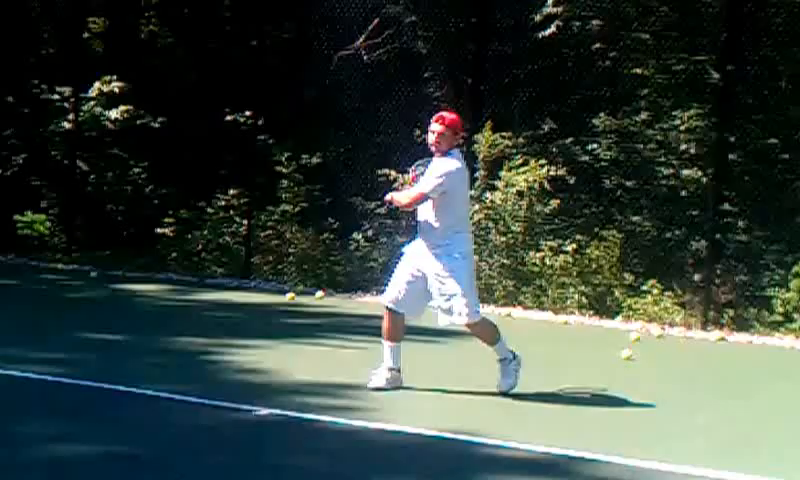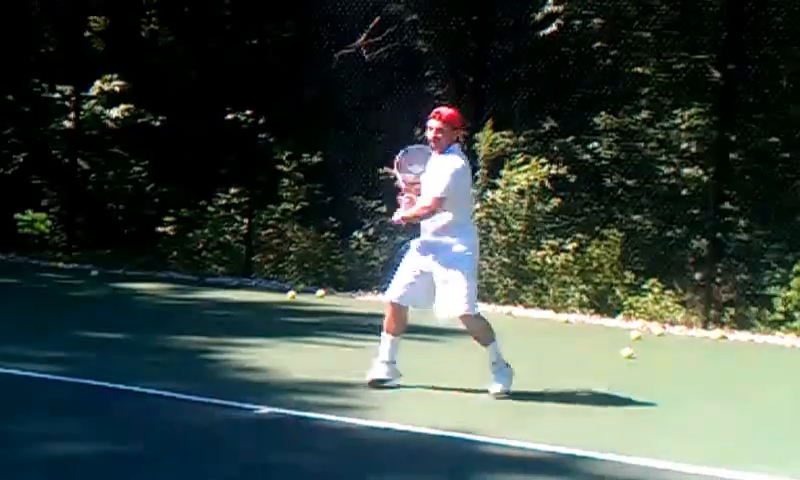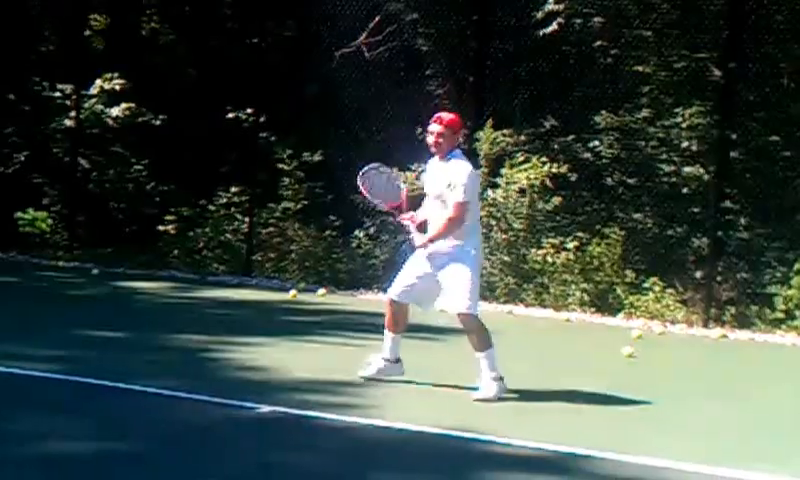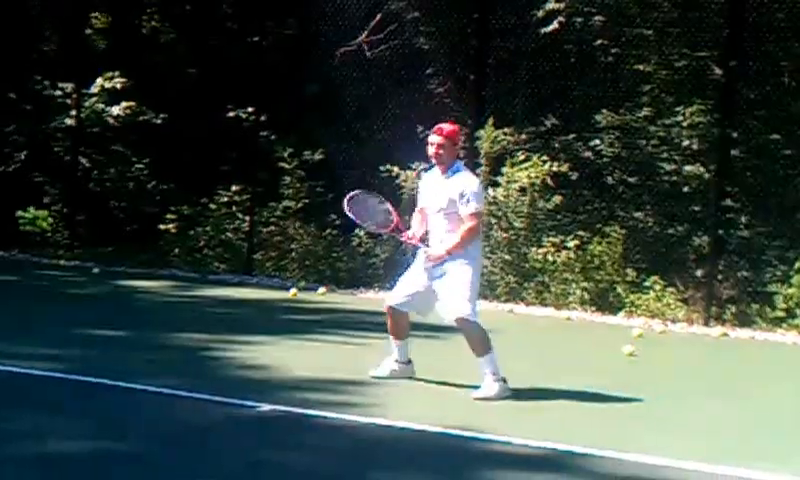
dt=0.1s
person 1, frame 1
left shoulder: (449, 168)
right shoulder: (440, 163)
left elbow: (407, 200)
left wrist: (394, 196)
right wrist: (415, 189)
left hip: (450, 253)
right hip: (423, 249)
left knee: (469, 318)
right knee: (393, 307)
left ankle: (506, 358)
right ankle: (390, 371)
person 1, frame 2
left shoulder: (451, 164)
right shoulder: (439, 159)
left elbow: (430, 207)
left wrist: (403, 214)
right wrist: (415, 193)
left hip: (455, 249)
right hip: (428, 246)
left knee: (465, 312)
right knee: (396, 301)
left ankle: (499, 366)
right ankle: (386, 364)
person 1, frame 3
left shoulder: (462, 170)
right shoulder: (433, 166)
left elbow: (455, 216)
left wrist: (425, 241)
right wrist: (418, 215)
left hip: (461, 252)
right hip: (432, 251)
left knee: (464, 311)
right knee: (396, 298)
left ankle: (492, 377)
right ankle: (389, 359)
person 1, frame 4
left shoulder: (466, 183)
right shoulder: (427, 179)
left elbow: (473, 226)
left wrist: (445, 252)
right wrist: (416, 230)
left hip: (460, 260)
right hip: (431, 258)
left knee: (463, 317)
right knee: (394, 306)
left ankle: (494, 379)
right ankle: (401, 362)
